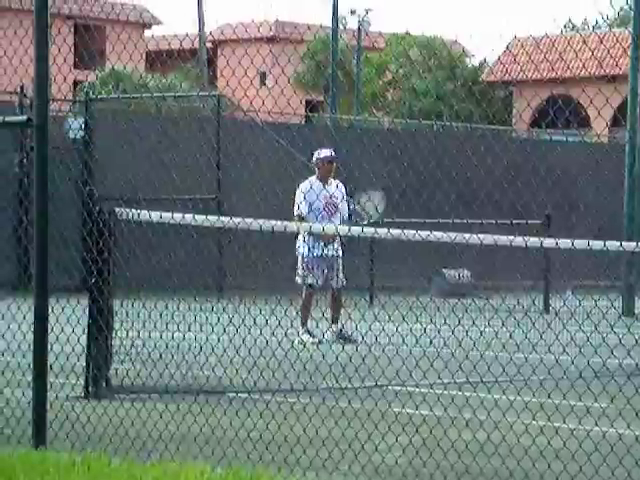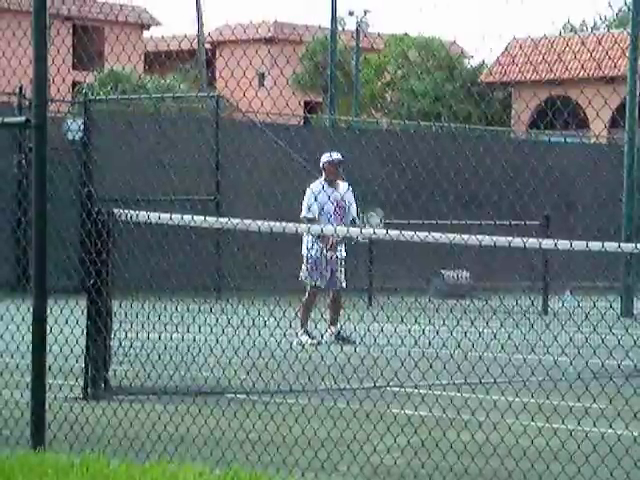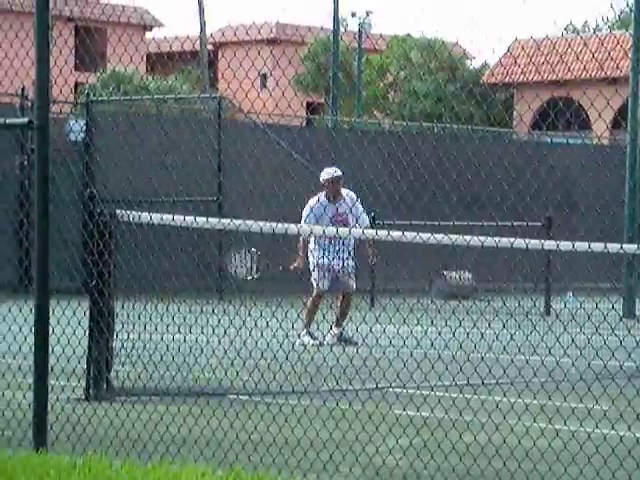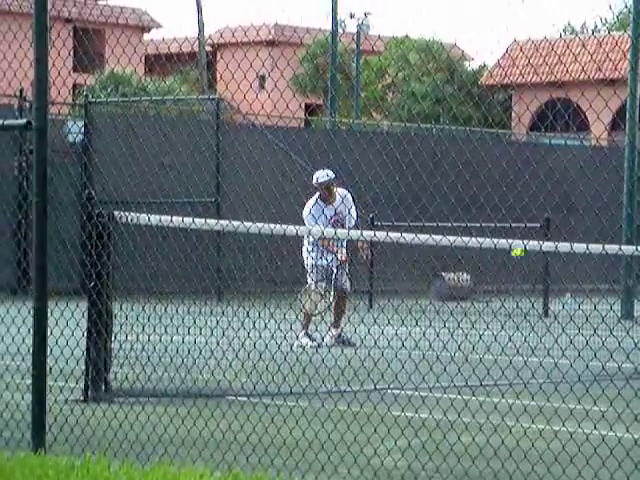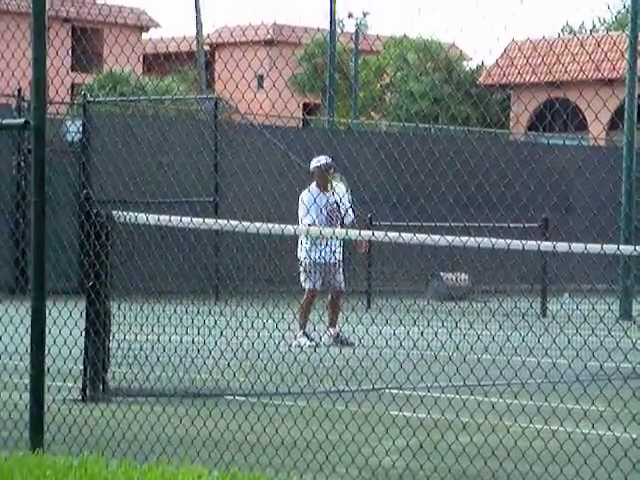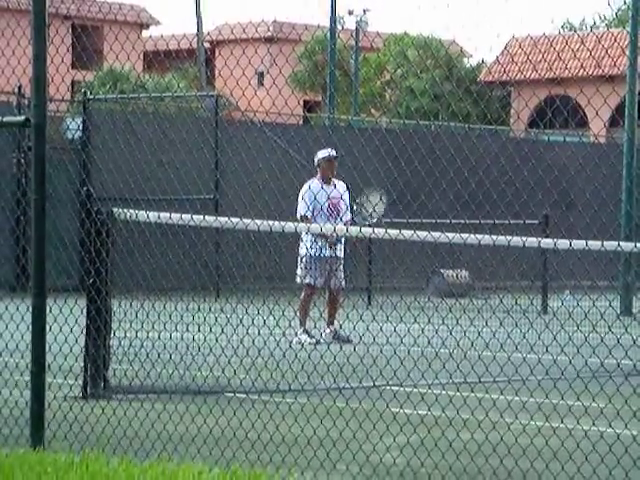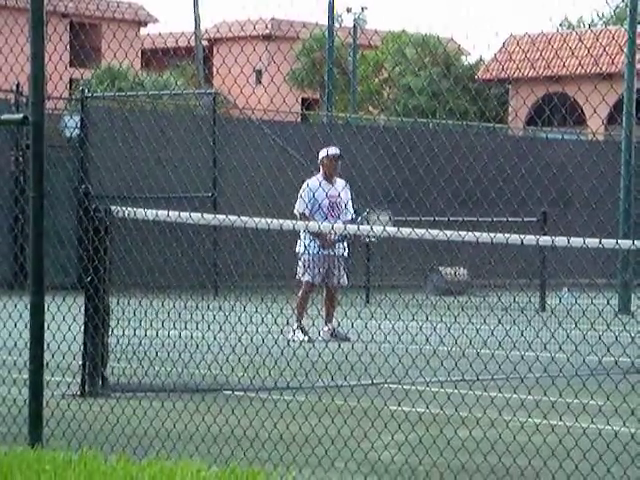
dt=0.3s
person 1, frame 1
left shoulder: (339, 187)
right shoulder: (307, 188)
right elbow: (300, 218)
left wrist: (337, 233)
right wrist: (320, 235)
left hip: (334, 248)
right hip: (312, 248)
left knee: (337, 289)
right knee: (310, 289)
left ankle: (335, 329)
right ankle: (303, 329)
person 1, frame 2
left shoulder: (346, 188)
right shoulder: (314, 190)
left elbow: (352, 217)
right elbow: (309, 219)
right wrist: (325, 239)
left hip: (338, 249)
right hip: (316, 249)
left knee: (337, 290)
right knee: (313, 290)
left ankle: (333, 330)
right ankle: (303, 330)
person 1, frame 3
left shoulder: (351, 199)
right shoulder: (314, 206)
left elbow: (362, 225)
right elbow: (305, 235)
left wrist: (370, 247)
right wrist: (301, 258)
left hip: (345, 254)
right hip: (322, 255)
left knee: (347, 292)
right knee: (319, 292)
left ankle: (336, 331)
right ankle: (305, 332)
person 1, frame 4
left shoulder: (345, 196)
right shoulder: (312, 208)
left elbow: (352, 223)
right elbow: (322, 240)
left wrist: (360, 242)
right wrist: (337, 254)
left hip: (340, 255)
right hip: (318, 254)
left knee: (343, 292)
left ankle: (334, 333)
right ankle: (303, 333)
person 1, frame 5
left shoulder: (340, 190)
right shoulder: (308, 196)
left elbow: (348, 218)
right elbow: (309, 228)
left wrist: (358, 237)
right wrist: (330, 230)
left hip: (334, 252)
right hip: (313, 253)
left knee: (337, 291)
right knee: (311, 291)
left ankle: (332, 332)
right ankle: (301, 333)
person 1, frame 6
left shoulder: (342, 187)
right shoulder: (310, 188)
left elbow: (346, 218)
right elbow: (304, 219)
right wrist: (325, 235)
left hip: (335, 249)
right hip: (314, 248)
left knee: (336, 289)
right knee: (310, 288)
left ankle: (330, 329)
right ankle: (301, 330)
person 1, frame 7
left shoulder: (343, 186)
right shoulder: (311, 185)
left elbow: (347, 217)
right elbow: (302, 216)
right wrist: (321, 237)
left hip: (336, 247)
right hip: (313, 246)
left knee: (333, 287)
right knee: (308, 285)
left ankle: (328, 327)
right ankle: (297, 327)
